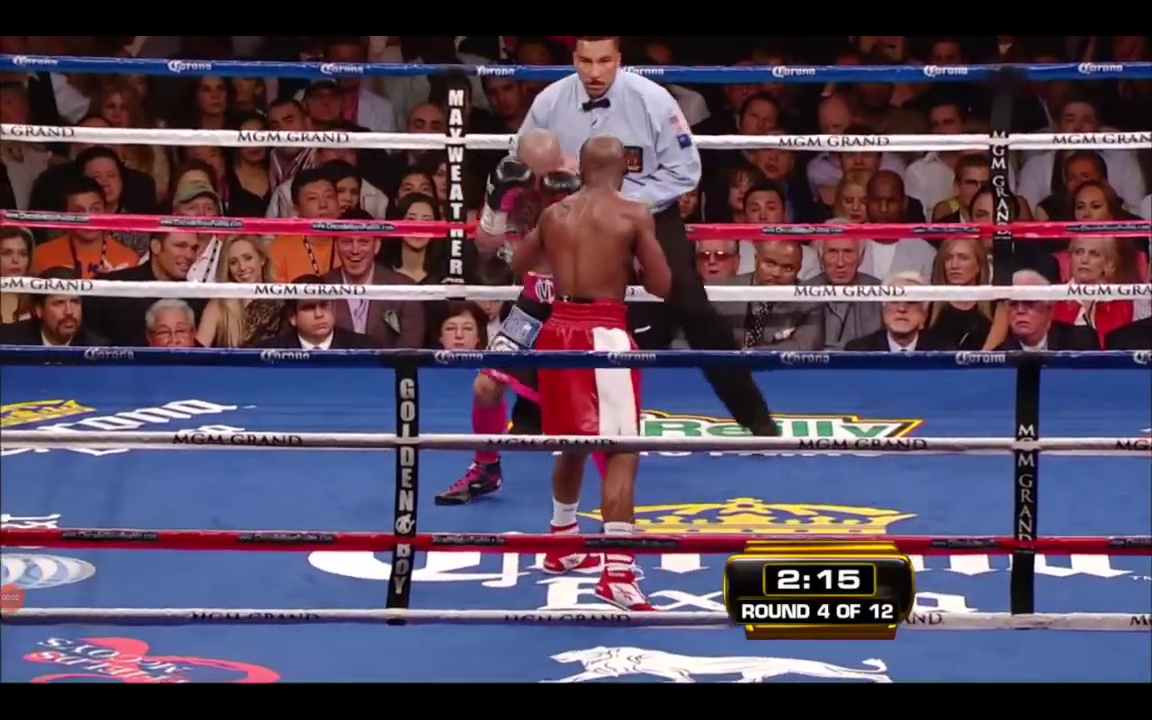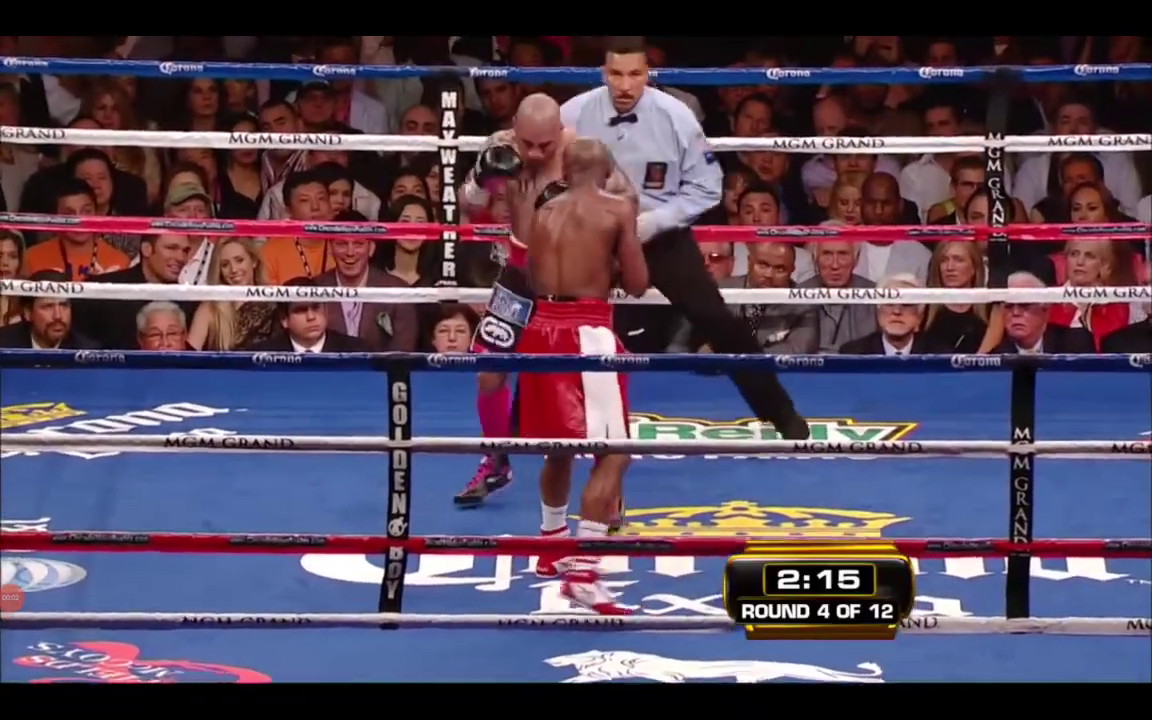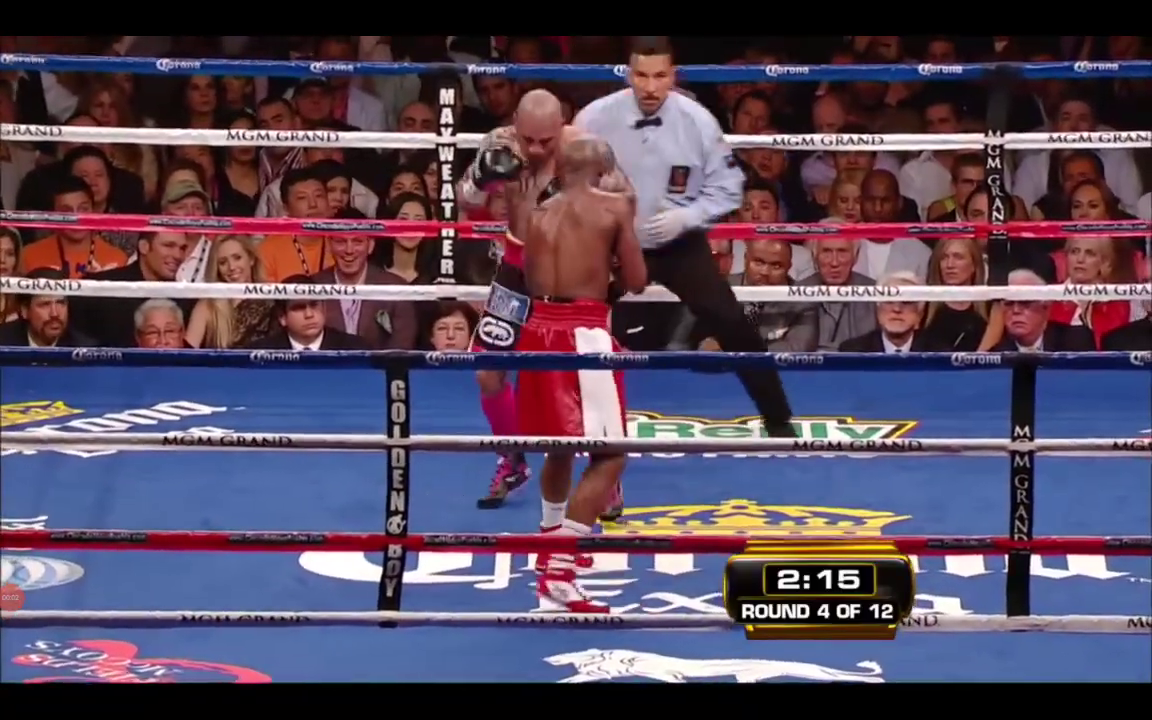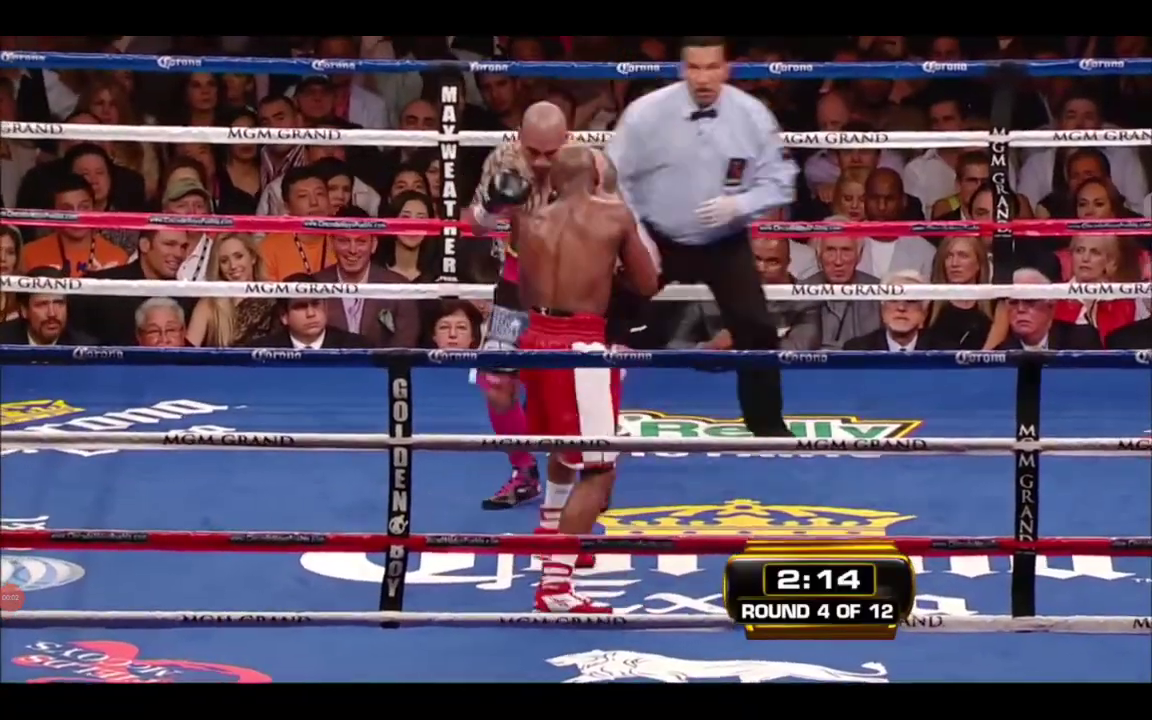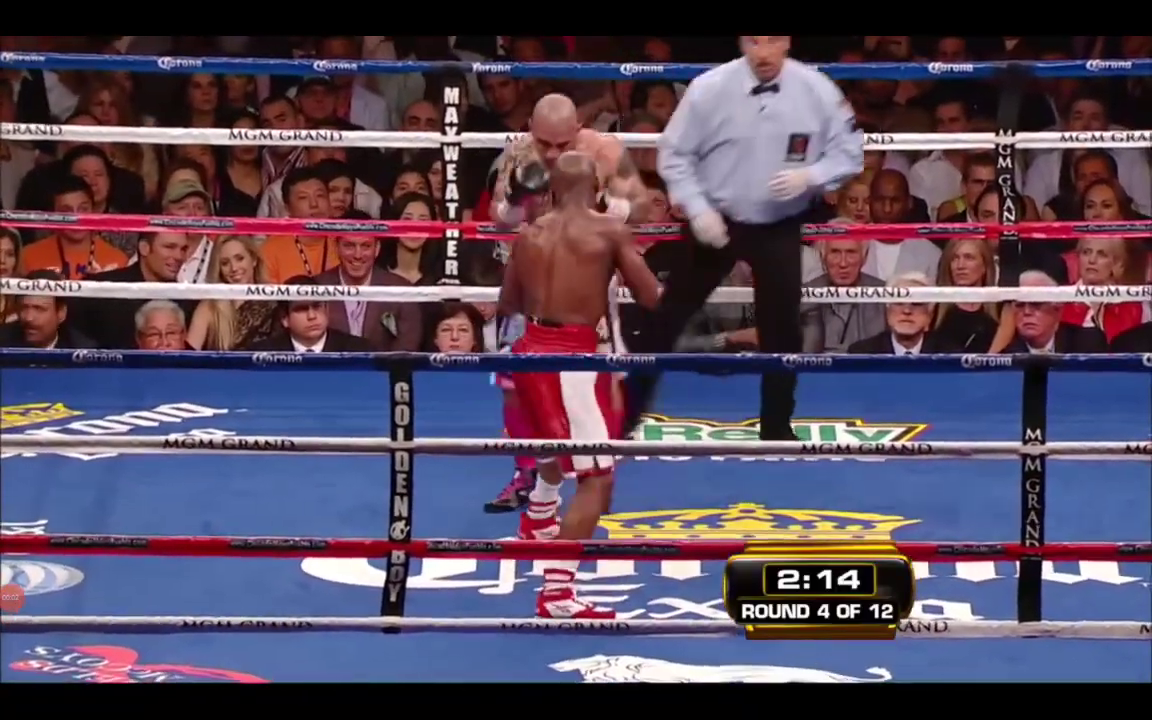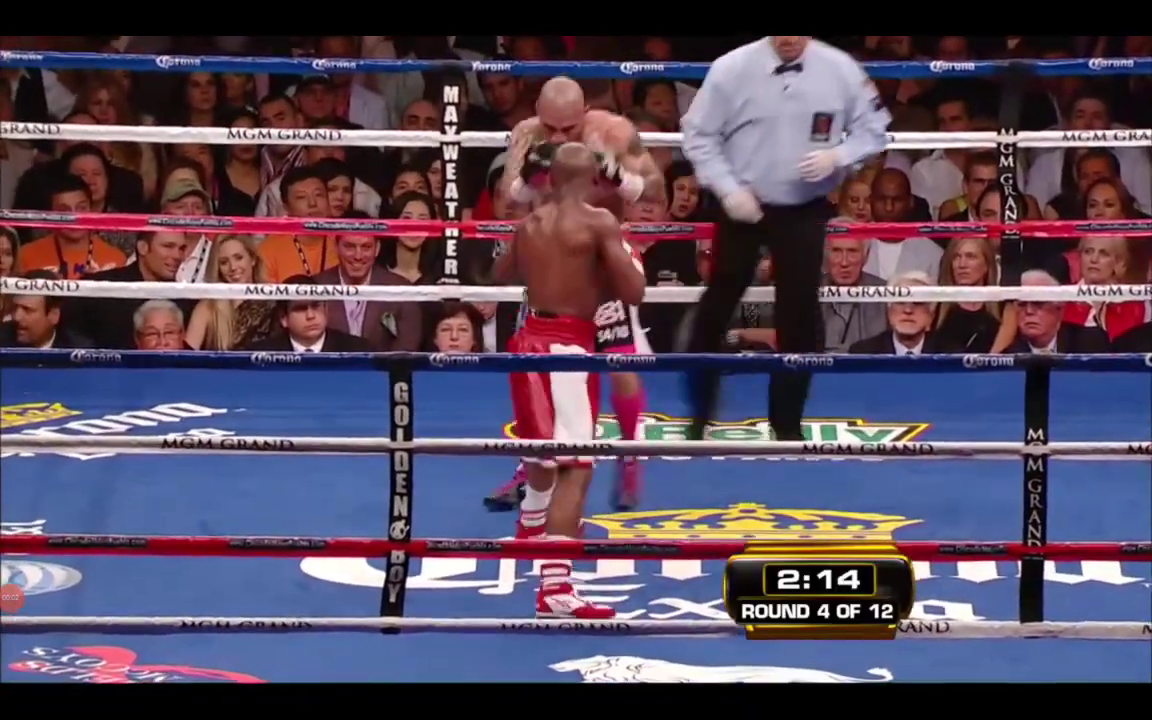
dt=0.1s
person 1, frame 1
left shoulder: (554, 214)
right shoulder: (634, 213)
left elbow: (520, 262)
right elbow: (660, 285)
left hip: (557, 329)
right hip: (603, 333)
left knee: (572, 444)
right knee: (622, 453)
left ankle: (562, 545)
right ankle: (617, 573)
person 1, frame 2
left shoulder: (543, 213)
right shoulder: (618, 208)
right elbow: (637, 285)
left hip: (541, 329)
right hip: (586, 333)
left knee: (559, 447)
right knee: (612, 454)
left ankle: (554, 547)
right ankle: (583, 573)
person 1, frame 3
left shoulder: (537, 216)
right shoulder: (616, 206)
right elbow: (636, 283)
left hip: (538, 329)
right hip: (583, 334)
left knee: (560, 444)
right knee: (608, 456)
left ankle: (553, 544)
right ankle: (559, 570)
person 1, frame 4
left shoulder: (531, 226)
right shoulder: (617, 216)
right elbow: (648, 285)
left hip: (537, 341)
right hip: (580, 346)
left knee: (566, 442)
right knee: (600, 469)
right ankle: (556, 585)
person 1, frame 5
left shoulder: (529, 234)
right shoulder: (610, 230)
left elbow: (508, 303)
right elbow: (649, 296)
right wrist: (619, 262)
left hip: (532, 347)
right hip: (571, 354)
left knee: (561, 438)
right knee: (597, 475)
left ankle: (537, 518)
right ankle: (556, 591)
person 1, frame 6
left shoulder: (532, 221)
right shoulder: (599, 222)
left elbow: (502, 273)
right elbow: (629, 287)
right wrist: (623, 280)
left hip: (531, 341)
right hip: (561, 348)
left knee: (554, 448)
right knee: (577, 468)
left ankle: (531, 529)
right ankle: (556, 588)
person 2, frame 1
left shoulder: (582, 181)
right shoulder: (508, 184)
right elbow: (486, 248)
right wrist: (498, 199)
right hip: (536, 295)
right knee: (486, 387)
right ankle: (485, 470)
person 2, frame 2
right shoulder: (503, 146)
left elbow: (621, 199)
right elbow: (471, 208)
right wrist: (482, 174)
right hip: (520, 267)
right knee: (491, 370)
right ankle: (494, 463)
person 2, frame 3
right shoulder: (501, 145)
right elbow: (466, 205)
right wrist: (482, 177)
right hip: (519, 265)
right knee: (489, 372)
right ankle: (512, 462)
person 2, frame 4
right shoulder: (504, 158)
right elbow: (477, 224)
right wrist: (491, 202)
right hip: (518, 279)
right knee: (496, 391)
right ankle: (524, 475)
person 2, frame 5
left shoulder: (608, 151)
right shoulder: (520, 152)
left elbow: (641, 207)
right elbow: (501, 221)
left wrist: (603, 204)
right wrist: (515, 193)
right knee: (514, 386)
right ankle: (526, 474)
person 2, frame 6
left shoulder: (615, 132)
right shoulder: (526, 135)
left elbow: (656, 190)
right elbow: (514, 200)
left wrist: (615, 176)
right wrist: (531, 173)
left knee: (622, 369)
left ankle: (627, 459)
person 3, frame 1
left shoulder: (652, 101)
right shoulder: (549, 104)
left elbow: (684, 170)
left wrist: (628, 203)
left hip: (652, 223)
left knee: (695, 313)
left ankle: (754, 415)
person 3, frame 2
left shoulder: (676, 117)
right shoulder: (573, 115)
left elbow: (706, 185)
left wrist: (659, 218)
left hip: (665, 239)
left knee: (720, 324)
left ankle: (783, 416)
person 3, frame 3
left shoulder: (697, 121)
right shoulder: (594, 119)
left elbow: (726, 188)
left wrist: (684, 217)
left hip: (681, 245)
left knee: (731, 325)
left ankle: (778, 421)
person 3, frame 4
left shoulder: (752, 116)
right shoulder: (646, 112)
left elbow: (781, 180)
right elbow: (614, 178)
left wrist: (741, 204)
left hip: (726, 242)
right hip: (660, 239)
left knee: (755, 329)
left ankle: (766, 422)
person 3, frame 5
left shoulder: (816, 91)
right shoulder: (710, 88)
left elbow: (848, 153)
right elbow: (674, 154)
left wrist: (810, 175)
right wrist: (698, 210)
left hip: (778, 228)
right hip: (715, 222)
left knee: (781, 327)
right knee: (671, 314)
left ankle: (776, 425)
right ankle: (628, 409)
person 3, frame 6
left shoulder: (840, 71)
right shoulder: (732, 70)
left elbow: (874, 127)
right elbow: (698, 134)
left wrist: (838, 155)
right wrist: (727, 189)
left hip: (806, 209)
right hip: (746, 205)
left knee: (799, 313)
right knee: (718, 304)
left ankle: (787, 417)
right ankle: (701, 407)
